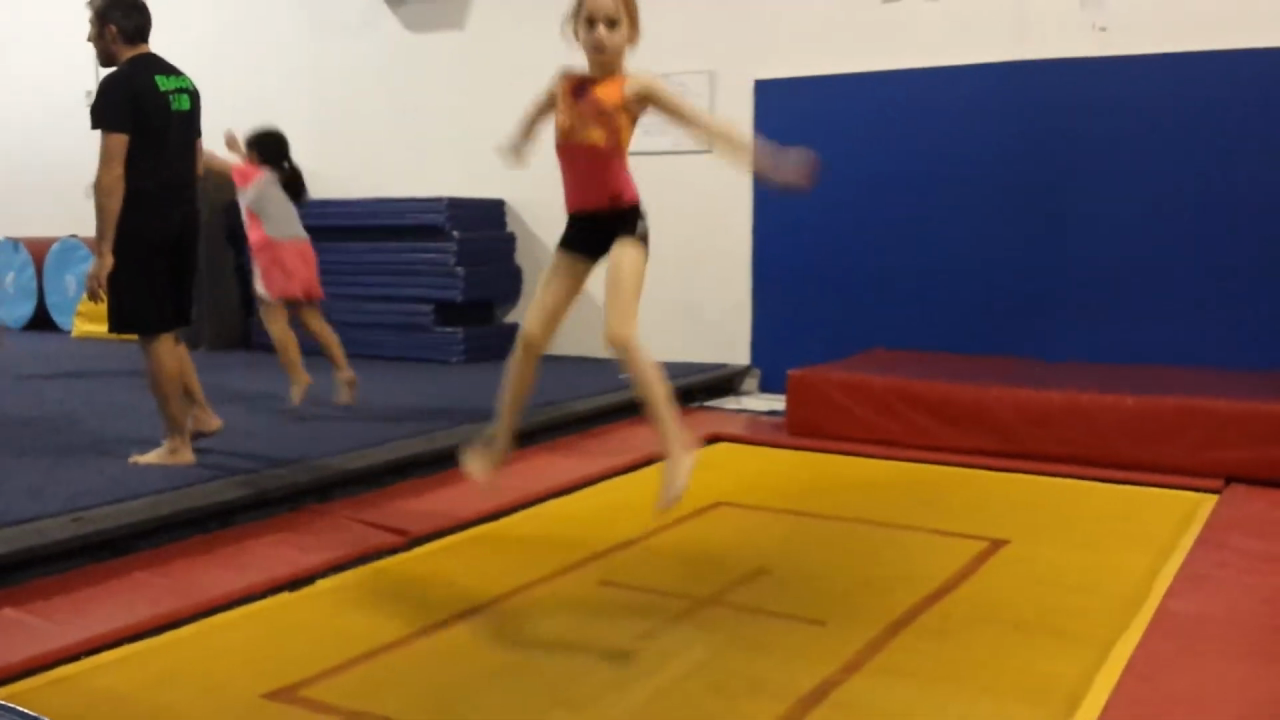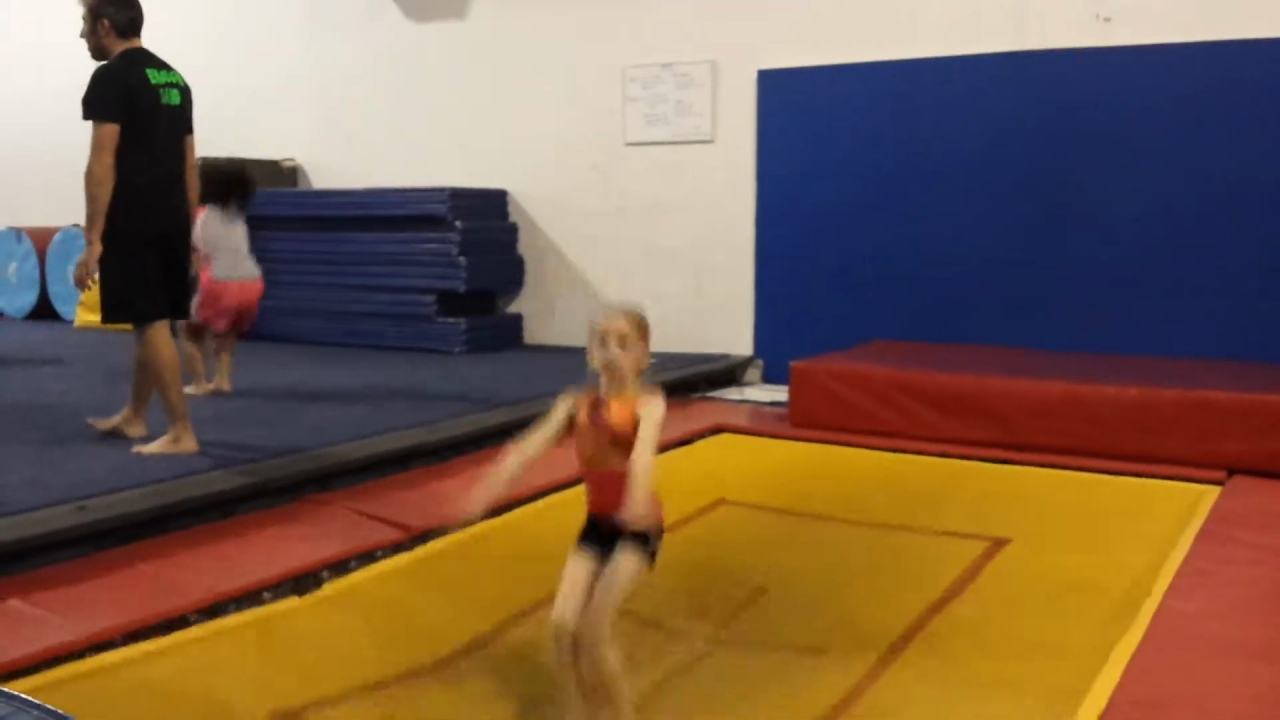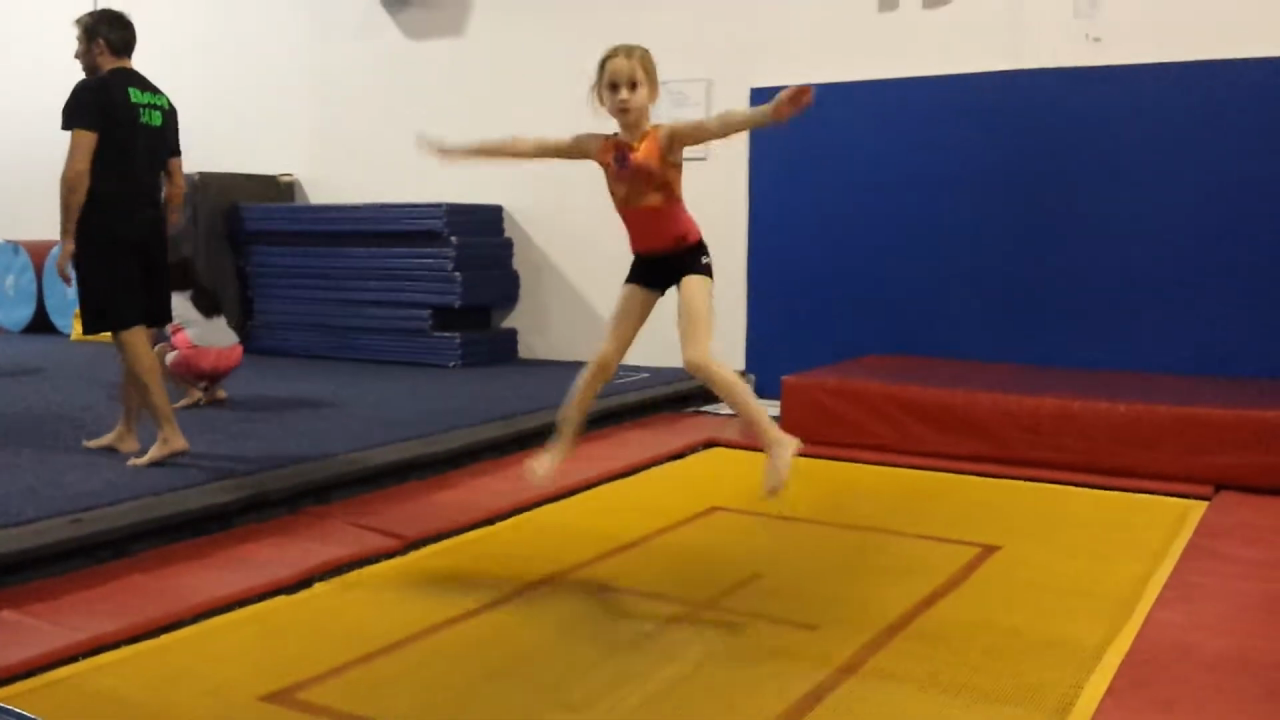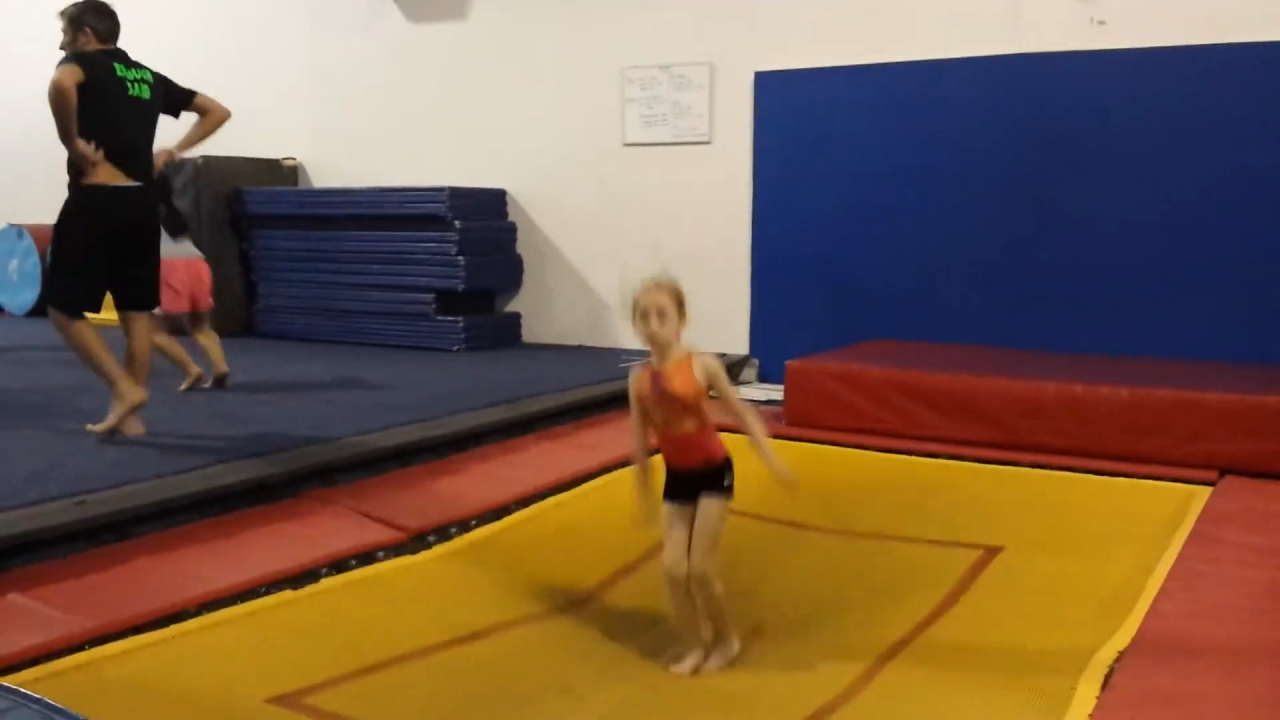
dt=0.4s
person 1, frame 1
left shoulder: (119, 85)
right shoulder: (182, 81)
left elbow: (112, 175)
left wrist: (104, 251)
left hip: (142, 228)
right hip: (183, 222)
left knee: (154, 335)
right knee: (168, 329)
left ankle: (177, 445)
right ankle: (201, 413)
person 1, frame 2
left shoulder: (111, 77)
right shoulder: (173, 78)
left elbow: (103, 164)
left wrist: (93, 239)
right wrist: (188, 223)
left hip: (132, 220)
right hip: (171, 218)
left knee: (151, 325)
right knee: (151, 322)
left ankle: (181, 433)
right ankle: (133, 416)
person 1, frame 3
left shoulder: (93, 92)
right shoulder: (160, 100)
left elbow: (78, 168)
right elbow: (176, 184)
left wrist: (69, 235)
left hip: (106, 230)
right hip: (148, 230)
left knee: (129, 333)
right knee: (135, 332)
left ankle: (169, 432)
right ankle: (125, 431)
person 1, frame 4
left shoulder: (84, 64)
right shoulder: (149, 77)
left elbow: (61, 84)
right elbow: (218, 112)
left wrist: (71, 141)
right wrist: (174, 149)
left hip: (95, 203)
right hip: (141, 204)
left knee: (64, 310)
right knee: (137, 313)
left ankle: (126, 388)
right ankle: (128, 417)
person 2, frame 1
left shoulder: (637, 88)
right shoulder: (564, 85)
left elbow: (704, 124)
right elbow: (533, 117)
left wrist: (763, 159)
right wrist: (518, 145)
left hip: (622, 220)
right hip: (578, 225)
left knee: (621, 336)
right knee: (531, 336)
left ankle: (679, 446)
right ankle: (498, 442)
person 2, frame 2
left shoulder: (648, 404)
right shoulder: (576, 404)
left elbow: (646, 448)
right elbow: (530, 443)
left wrist: (638, 499)
right wrist: (486, 492)
left hip: (636, 528)
right hip: (596, 528)
left knee: (594, 630)
right knee: (562, 625)
person 2, frame 3
left shoulder: (669, 137)
right shoulder: (598, 145)
left elbow: (716, 125)
right elbow: (527, 146)
left wrist: (769, 114)
right wrist: (459, 150)
left hip: (688, 254)
right hip: (645, 261)
left knee: (699, 360)
right knee: (603, 360)
left ankle: (775, 440)
right ankle: (560, 447)
person 2, frame 4
left shoulder: (703, 366)
right shoulder: (639, 379)
left elbow: (742, 412)
right elbow: (637, 438)
left wrist: (772, 459)
right wrist: (643, 490)
left hip: (713, 473)
right hip: (677, 479)
left knee: (700, 570)
right knee: (673, 570)
left ankle: (727, 639)
right ankle: (695, 644)
person 3, frame 1
left shoulder: (249, 174)
right shoulder: (284, 177)
left elbow: (213, 163)
right wrist: (236, 149)
left hip: (274, 250)
right hip: (301, 248)
left knee: (275, 320)
right knee: (312, 317)
left ankle: (299, 379)
right ankle: (343, 370)
person 3, frame 2
left shoulder: (199, 217)
right shoulder: (236, 214)
left hip: (221, 285)
right hip: (251, 285)
left knee: (191, 330)
right knee: (226, 332)
left ankle: (200, 383)
right ankle: (222, 380)
person 3, frame 3
left shoulder: (168, 300)
right shoulder: (207, 297)
left hip: (200, 355)
right hip: (232, 355)
left knee: (161, 352)
left ankle: (193, 392)
right ankle: (216, 390)
person 3, frame 4
right shoulder: (172, 214)
left hip: (170, 269)
right hip: (198, 267)
left knee: (156, 331)
right knee: (201, 327)
left ankle: (191, 370)
right ankle: (220, 367)
